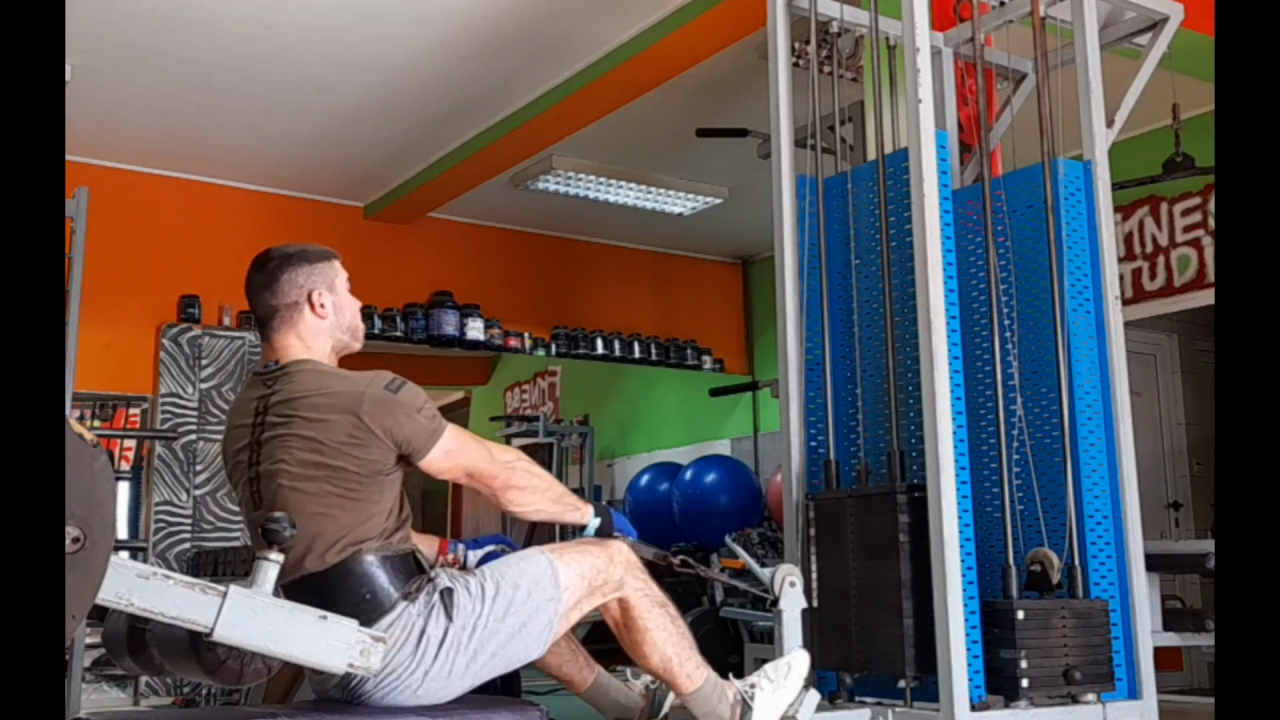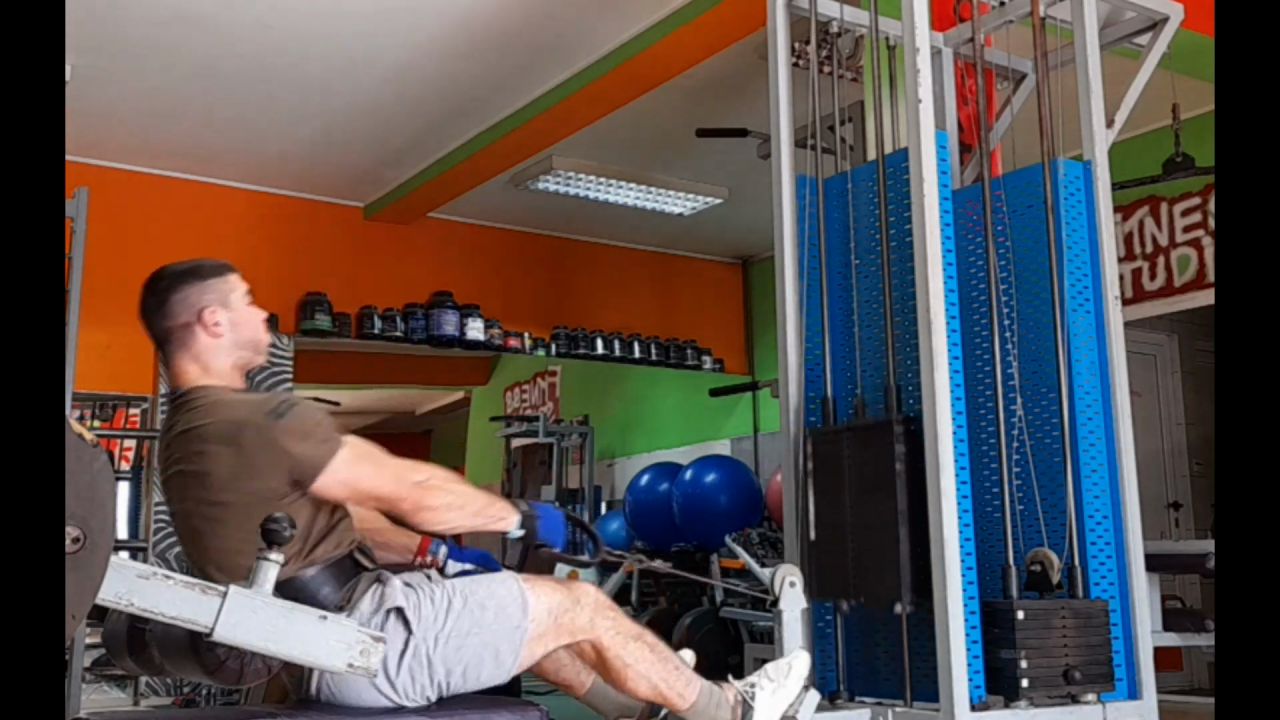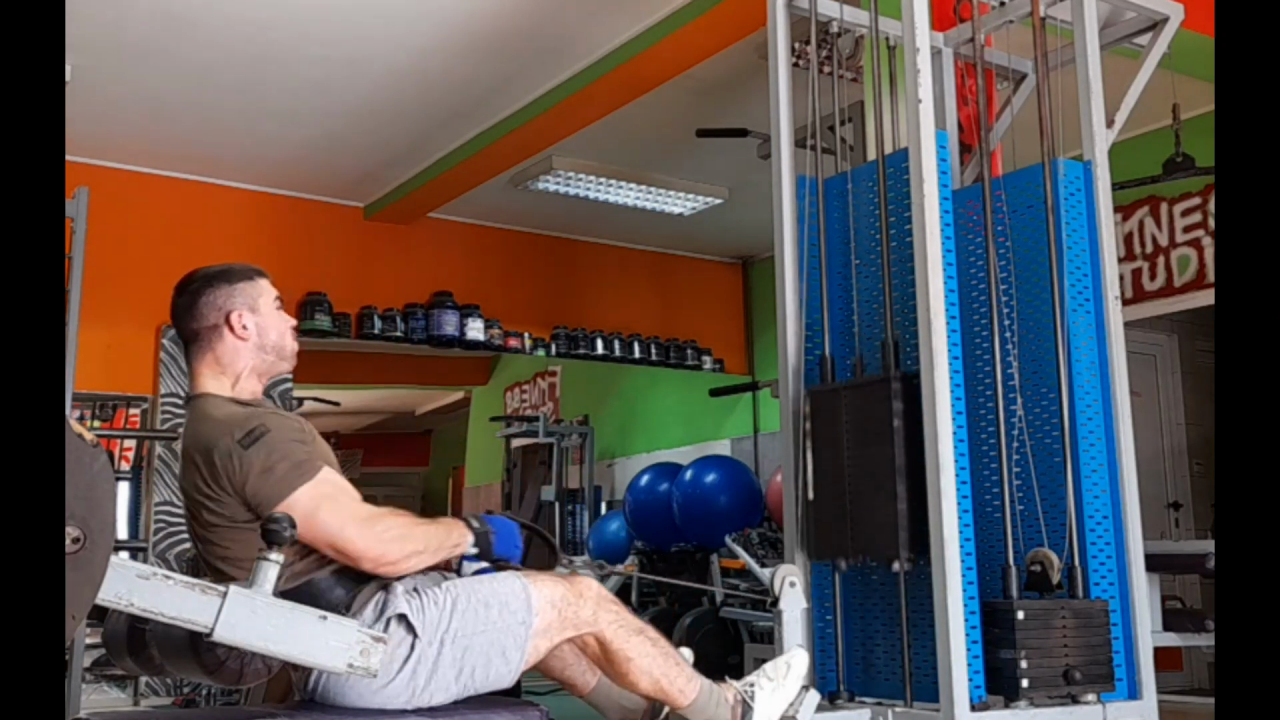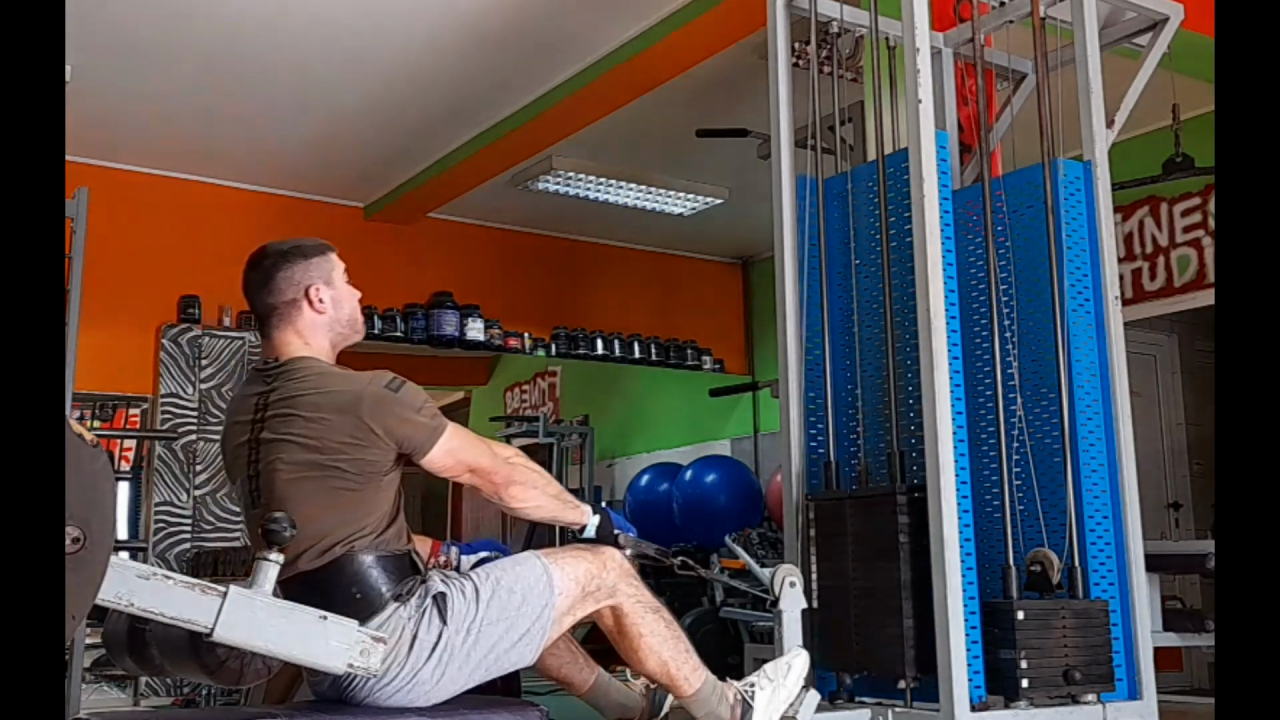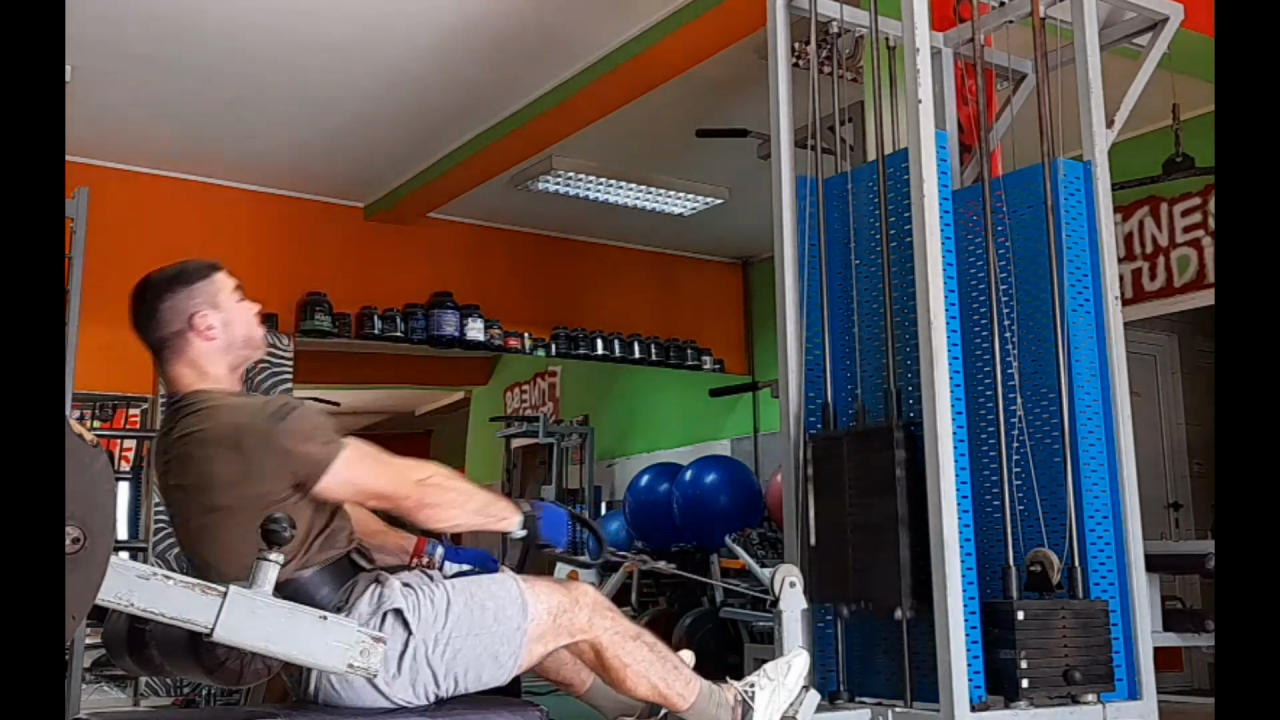
dt=0.5s
person 1, frame 1
left shoulder: (248, 415)
right shoulder: (366, 395)
right elbow: (499, 475)
left wrist: (451, 552)
right wrist: (593, 516)
right hip: (398, 646)
left knee: (517, 585)
right knee: (610, 564)
person 1, frame 2
left shoulder: (193, 427)
right shoulder: (264, 419)
right elbow: (406, 488)
left wrist: (432, 554)
right wrist: (520, 518)
left knee: (501, 588)
right knee: (579, 606)
person 1, frame 3
left shoulder: (228, 424)
right shoulder: (244, 433)
right elbow: (374, 545)
left wrist: (451, 550)
right wrist: (469, 533)
left knee: (514, 595)
right knee: (582, 601)
person 1, frame 4
left shoulder: (245, 411)
right shoulder: (366, 396)
right elbow: (499, 472)
right wrist: (592, 518)
right hip: (390, 646)
left knee: (515, 592)
right knee: (602, 570)
person 1, frame 5
left shoulder: (185, 434)
right shoulder: (258, 424)
right elbow: (415, 489)
left wrist: (428, 555)
right wrist: (521, 516)
left knee: (493, 598)
right knee: (578, 607)
